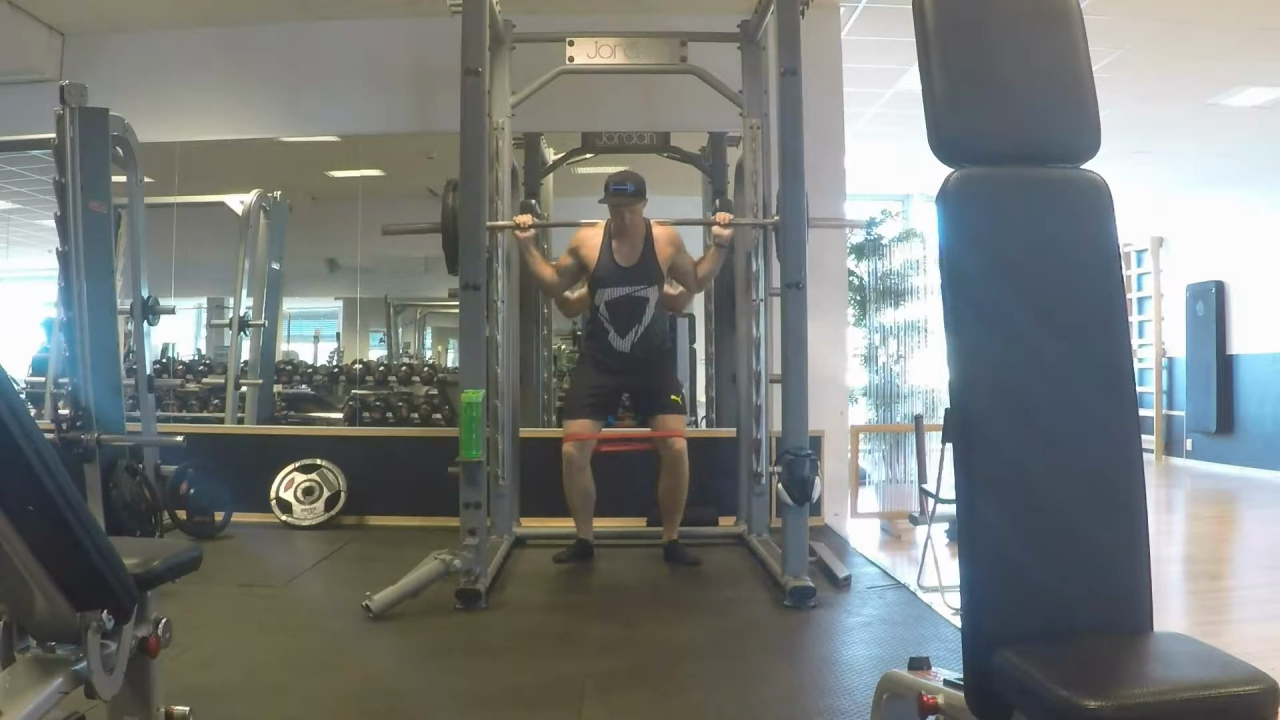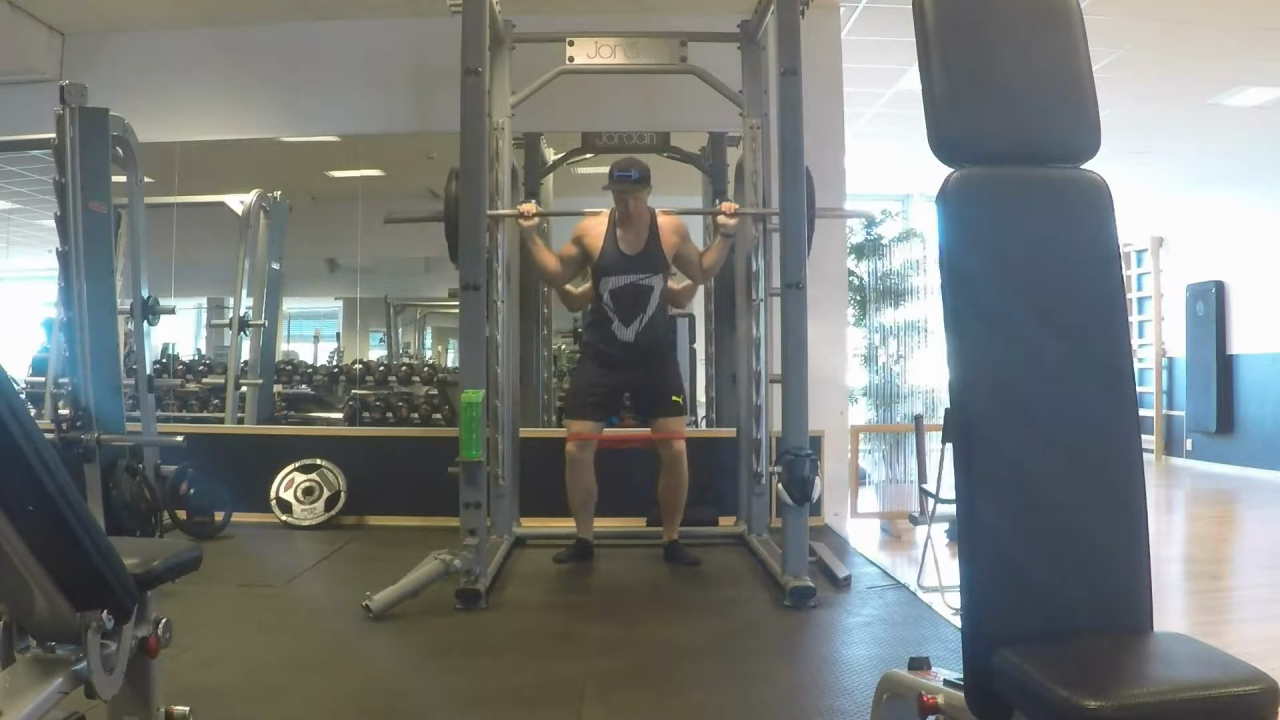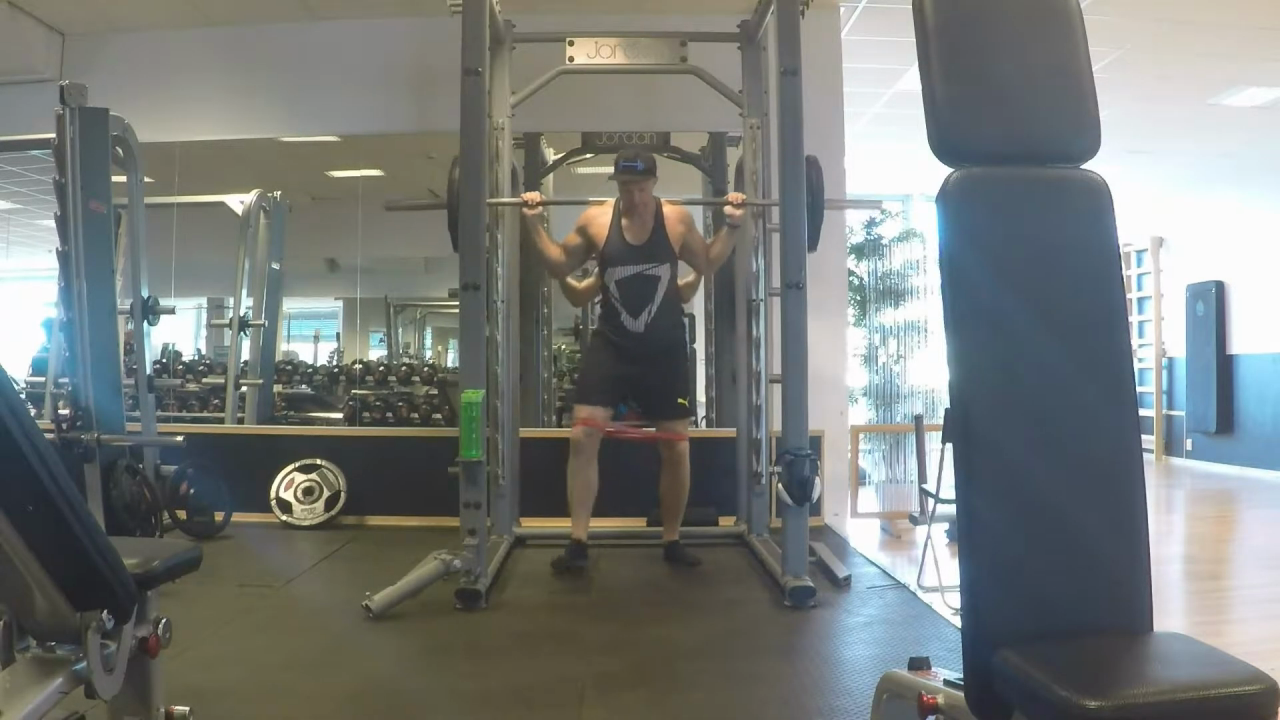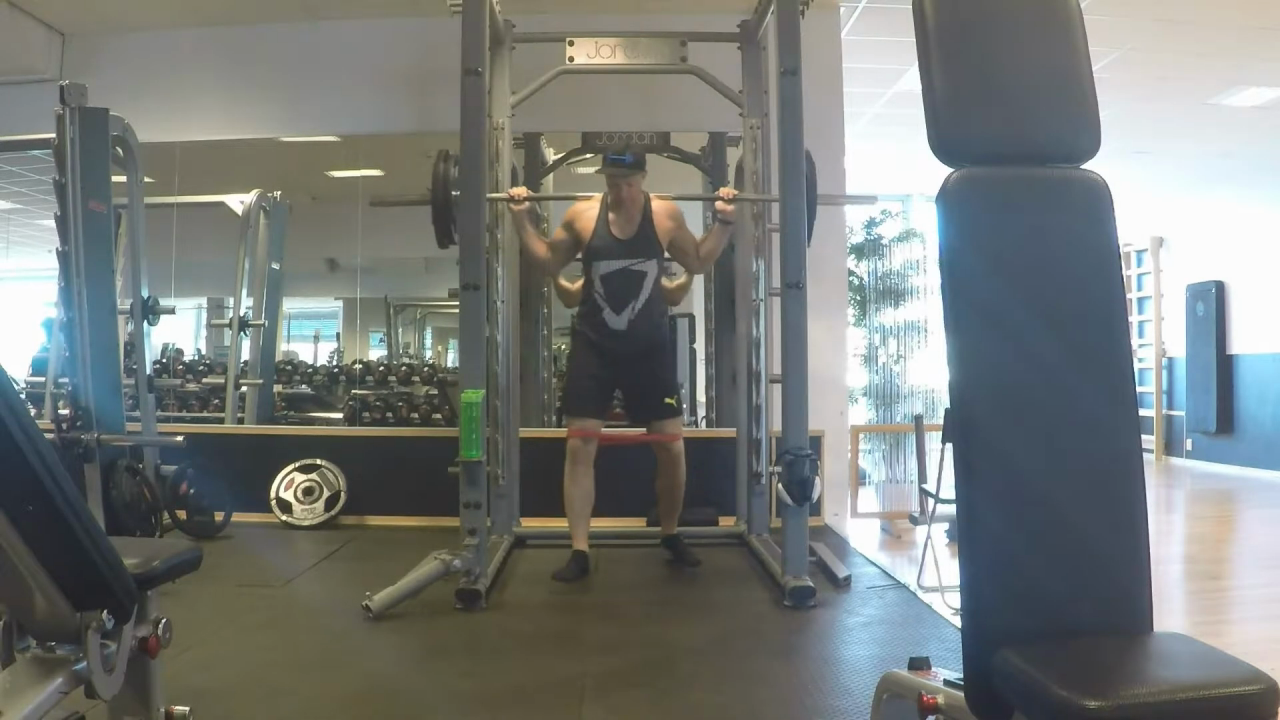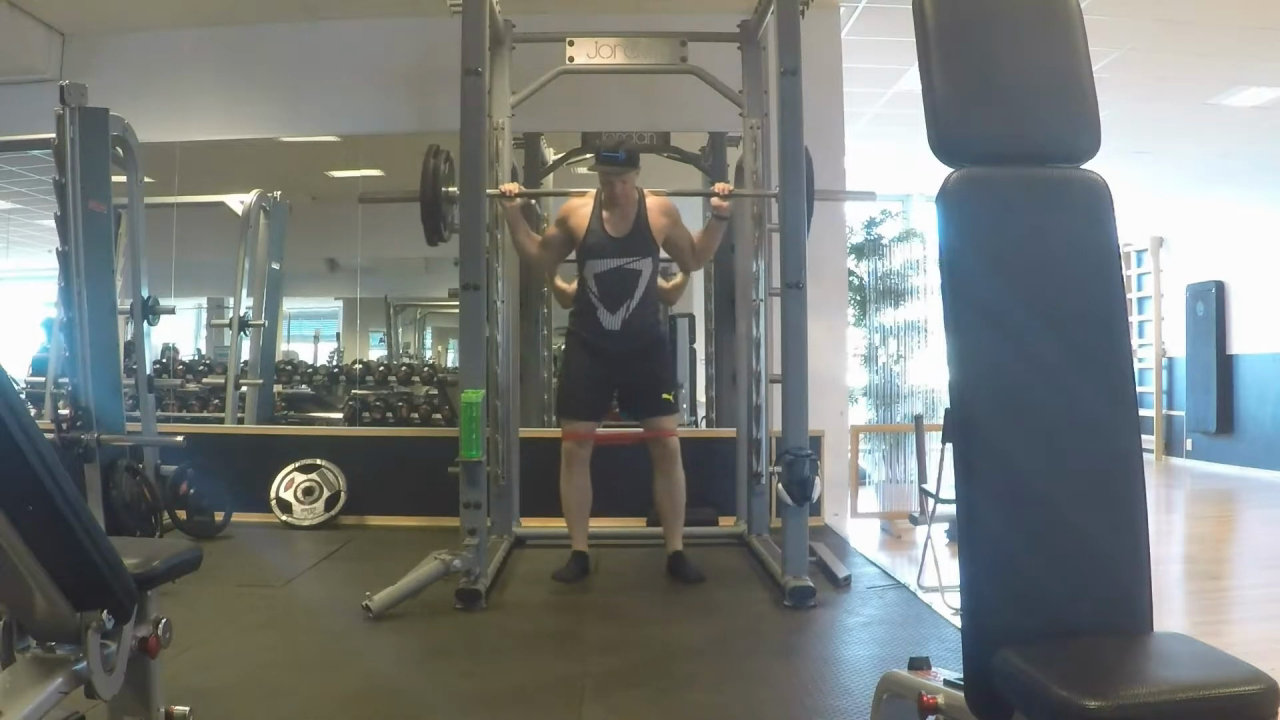
dt=0.3s
person 1, frame 1
left shoulder: (667, 241)
right shoulder: (586, 242)
left elbow: (696, 283)
right elbow: (554, 286)
left wrist: (720, 245)
right wrist: (528, 246)
left hip: (653, 361)
right hip: (598, 361)
left knee: (675, 449)
right knee: (574, 452)
left ankle: (671, 540)
right ankle: (584, 539)
person 1, frame 2
left shoulder: (671, 230)
right shoulder: (590, 230)
left elbow: (701, 273)
right elbow: (557, 276)
left wrist: (725, 234)
right wrist: (531, 235)
left hip: (656, 356)
right hip: (600, 356)
left knee: (674, 449)
right knee: (578, 450)
left ankle: (671, 540)
right ankle: (584, 539)
person 1, frame 3
left shoulder: (678, 220)
right shoulder: (594, 220)
left elbow: (707, 265)
right elbow: (560, 266)
left wrist: (732, 225)
right wrist: (534, 224)
left hip: (665, 350)
right hip: (610, 347)
left knee: (676, 447)
right knee: (583, 439)
left ankle: (671, 540)
right ankle: (577, 541)
person 1, frame 4
left shoulder: (667, 215)
right shoulder: (581, 215)
left elbow: (699, 262)
right elbow: (548, 263)
left wrist: (723, 221)
right wrist: (521, 219)
left hip: (649, 347)
right hip: (592, 347)
left knee: (671, 448)
right knee: (580, 447)
left ankle: (670, 533)
right ankle: (579, 552)
person 1, frame 5
left shoulder: (661, 212)
right shoulder: (575, 212)
left elbow: (694, 260)
right elbow: (541, 260)
left wrist: (718, 217)
right wrist: (513, 214)
left hip: (646, 346)
right hip: (588, 347)
left knee: (667, 449)
right knee: (575, 449)
left ankle: (676, 553)
right ankle: (579, 552)
